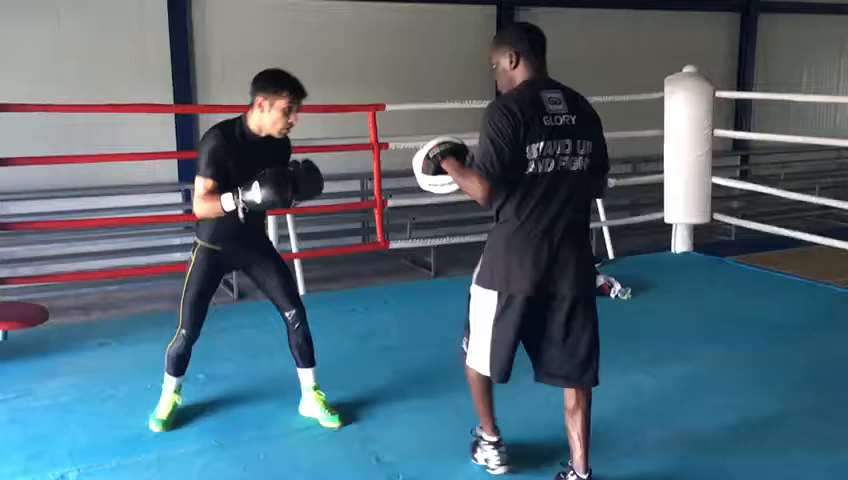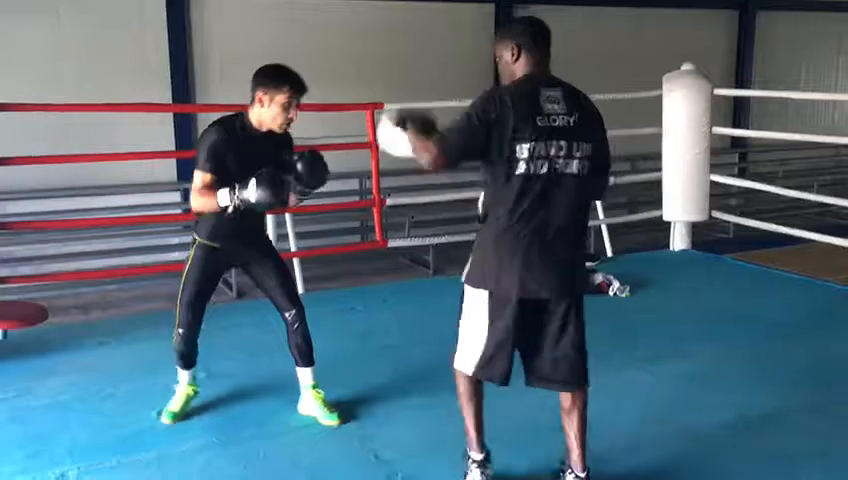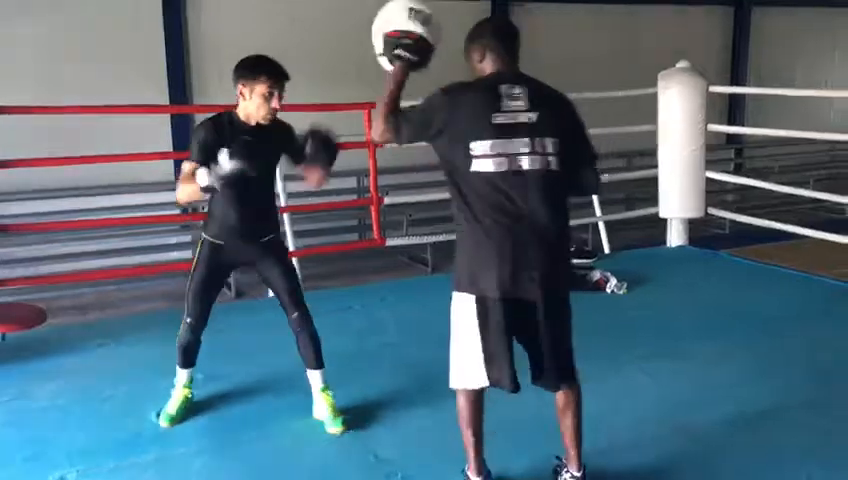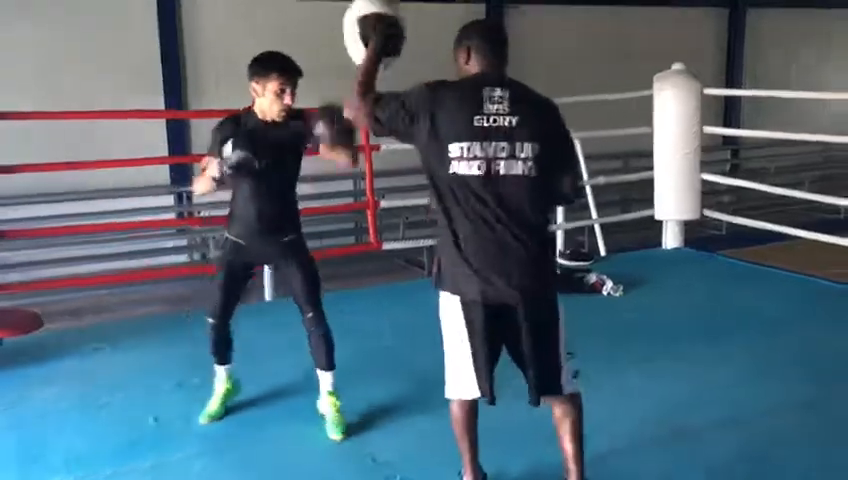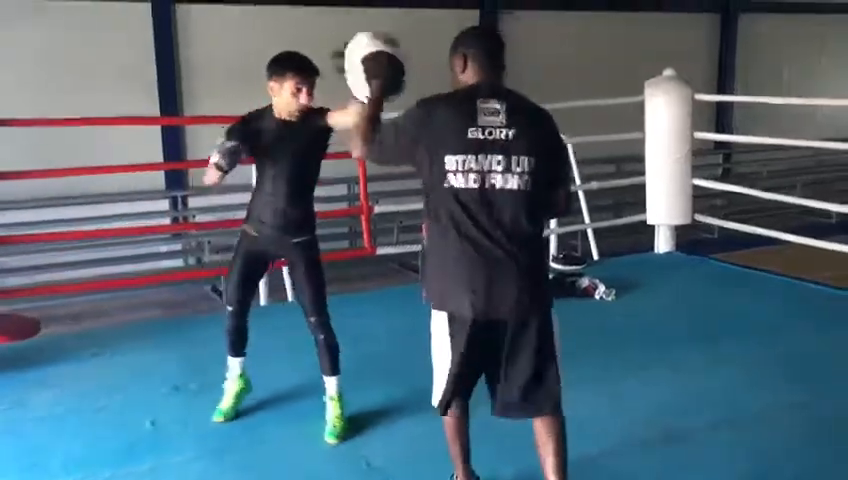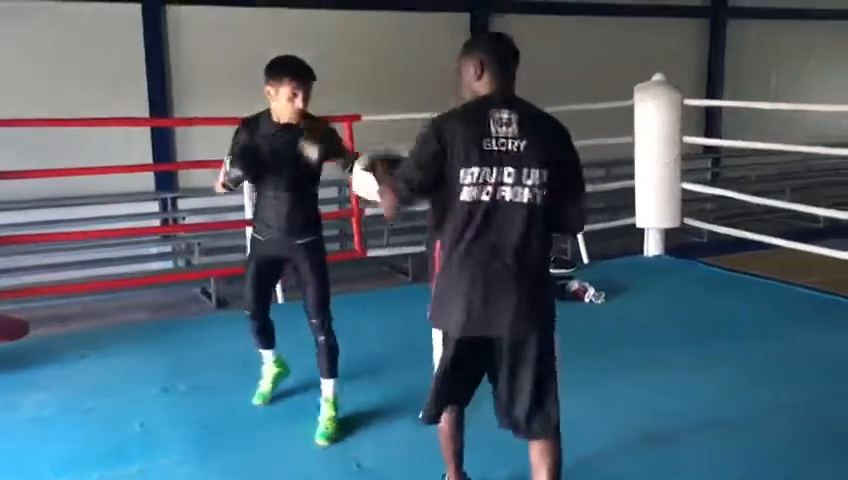
dt=0.2s
person 1, frame 1
left shoulder: (508, 109)
right shoulder: (583, 110)
left elbow: (483, 190)
right elbow: (596, 184)
left wrist: (449, 161)
left hip: (513, 260)
right hip: (573, 262)
left knee: (478, 354)
right knee: (575, 372)
left ankle: (490, 441)
person 1, frame 2
left shoulder: (499, 103)
right shoulder: (584, 108)
left elbow: (435, 156)
right elbow: (597, 185)
left wrist: (410, 124)
left hip: (504, 262)
right hip: (564, 264)
left knee: (470, 363)
right knee: (569, 374)
person 1, frame 3
left shoulder: (456, 102)
right shoulder: (557, 106)
left elbow: (381, 129)
right elbow: (587, 182)
left wrist: (399, 71)
left hip: (482, 267)
right hip: (546, 265)
left knee: (470, 375)
right knee: (561, 375)
person 1, frame 4
left shoulder: (437, 101)
right shoulder: (542, 109)
left elbow: (361, 111)
right elbow: (567, 190)
left wrist: (370, 58)
left hip: (467, 274)
right hip: (531, 271)
left knee: (464, 385)
right knee: (557, 384)
person 1, frame 5
left shoulder: (433, 114)
right shoulder: (537, 121)
left elbow: (365, 146)
right elbow: (560, 203)
left wrist: (375, 92)
left hip: (456, 284)
right hip: (523, 285)
left knee: (453, 393)
right knee: (542, 402)
person 1, frame 6
left shoulder: (447, 128)
right shoulder: (552, 133)
left elbow: (393, 199)
right elbow: (573, 219)
left wrist: (380, 174)
left hip: (460, 296)
right hip: (525, 301)
left knee: (449, 398)
right knee: (538, 422)
person 2, frame 1
left shoulder: (280, 145)
right shoulder: (219, 140)
right elbow: (201, 205)
left wrist: (298, 190)
right wrist: (246, 198)
left hip: (255, 241)
right hip: (214, 245)
left knee: (295, 313)
right knee: (188, 329)
left ankle: (311, 397)
right ankle: (170, 396)
person 2, frame 2
left shoulder: (281, 142)
right shoulder: (220, 134)
left elbow: (285, 198)
right elbow: (198, 200)
left wrist: (301, 182)
right wrist: (240, 197)
left hip: (254, 240)
right hip: (212, 243)
left knee: (293, 313)
right knee: (187, 325)
left ankle: (310, 395)
right ankle: (185, 388)
person 2, frame 3
left shoulder: (281, 131)
right shoulder: (212, 130)
left elbow: (311, 177)
right elbow: (182, 192)
left wrist: (321, 160)
right wrist: (216, 173)
left hip: (265, 239)
right hip: (219, 239)
left knee: (299, 316)
right knee: (193, 319)
left ankle: (322, 399)
right ankle: (182, 389)
person 2, frame 4
left shoulder: (301, 124)
right shoulder: (230, 128)
left elbow: (346, 159)
right elbow: (201, 187)
left wrist: (336, 137)
right wrist: (224, 165)
left hip: (285, 238)
right hip: (240, 237)
left knee: (313, 315)
right knee: (218, 317)
left ankle: (329, 399)
right ankle: (224, 387)
person 2, frame 5
left shoulder: (316, 121)
right shoulder: (252, 125)
left elbow: (351, 116)
right elbow: (211, 178)
right wrist: (224, 156)
left hip: (300, 236)
right hip: (257, 231)
left knee: (317, 319)
right knee: (235, 309)
left ankle: (334, 403)
right ankle: (235, 383)
person 2, frame 6
left shoulder: (318, 130)
right shoulder: (249, 130)
left elbow: (350, 163)
right elbow: (221, 186)
left wrist: (329, 153)
right wrist: (229, 175)
left hip: (306, 239)
right hip: (265, 236)
left knee: (319, 320)
right knee: (255, 309)
left ankle: (329, 405)
right ankle: (274, 368)
